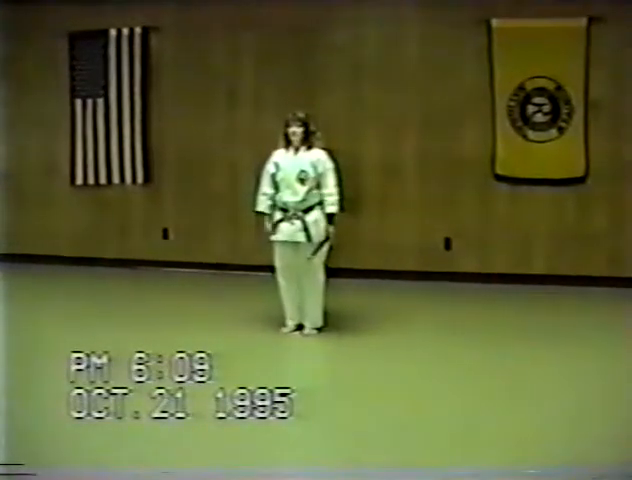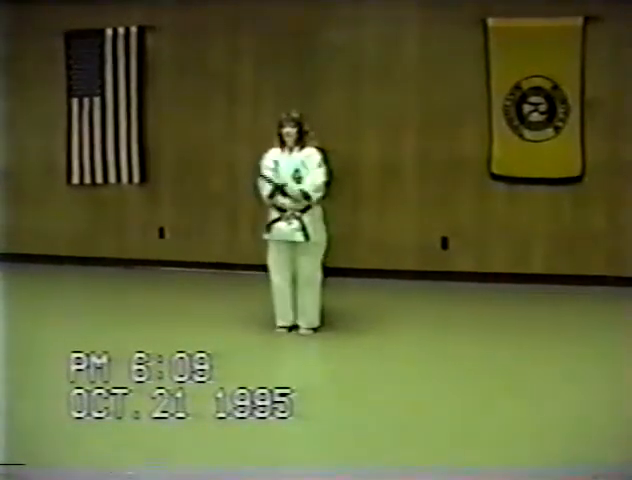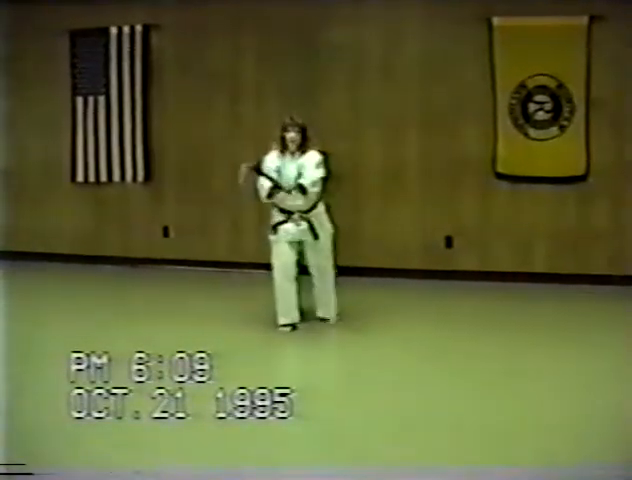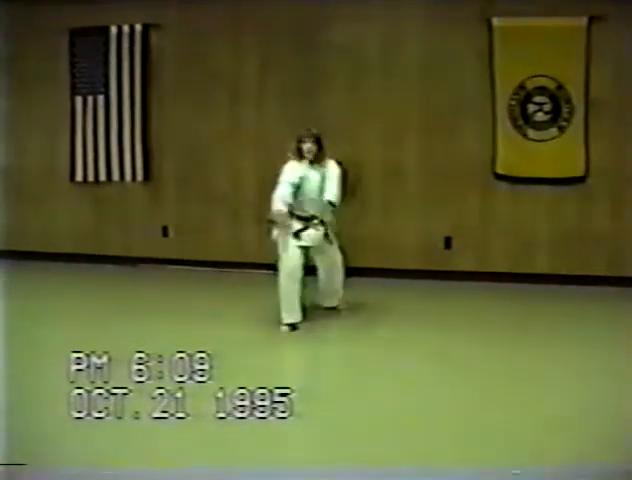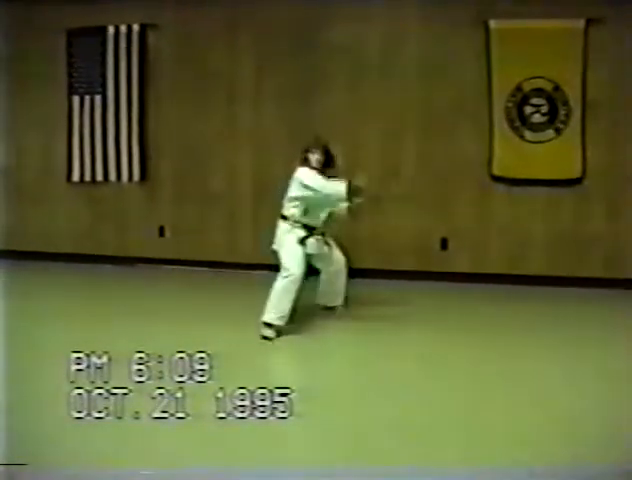
dt=0.3s
person 1, frame 1
left shoulder: (319, 157)
right shoulder: (277, 157)
left elbow: (330, 190)
right elbow: (266, 189)
left wrist: (330, 221)
right wrist: (267, 216)
left hip: (311, 220)
right hip: (284, 221)
left knee: (311, 272)
right knee: (286, 272)
left ankle: (313, 321)
right ankle: (293, 319)
person 1, frame 2
left shoulder: (312, 155)
right shoulder: (271, 155)
left elbow: (317, 183)
right elbow: (265, 181)
left wrist: (302, 194)
right wrist: (273, 191)
left hip: (308, 220)
right hip: (279, 220)
left knee: (308, 273)
right knee: (279, 271)
left ankle: (308, 321)
right ankle: (284, 320)
person 1, frame 3
left shoulder: (313, 158)
right shoulder: (272, 158)
left elbow: (313, 181)
right elbow: (265, 183)
left wrist: (296, 188)
right wrist: (271, 190)
left hip: (312, 219)
right hip: (283, 220)
left knee: (321, 267)
right knee: (283, 270)
left ankle: (327, 312)
right ankle: (287, 318)
person 1, frame 4
left shoulder: (330, 167)
right shoulder: (292, 168)
left elbow: (332, 190)
right elbow: (282, 193)
left wrist: (328, 209)
right wrist: (279, 212)
left hip: (319, 225)
right hip: (292, 225)
left knee: (333, 263)
right knee: (291, 269)
left ankle: (330, 301)
right ankle: (289, 317)
person 1, frame 5
left shoulder: (323, 179)
right shoulder: (303, 175)
left elbow: (333, 203)
right elbow: (326, 192)
left wrist: (349, 200)
right wrist: (349, 188)
left hip: (314, 233)
right hip: (292, 232)
left knee: (337, 263)
right knee: (292, 273)
left ankle: (329, 300)
right ankle: (271, 321)
